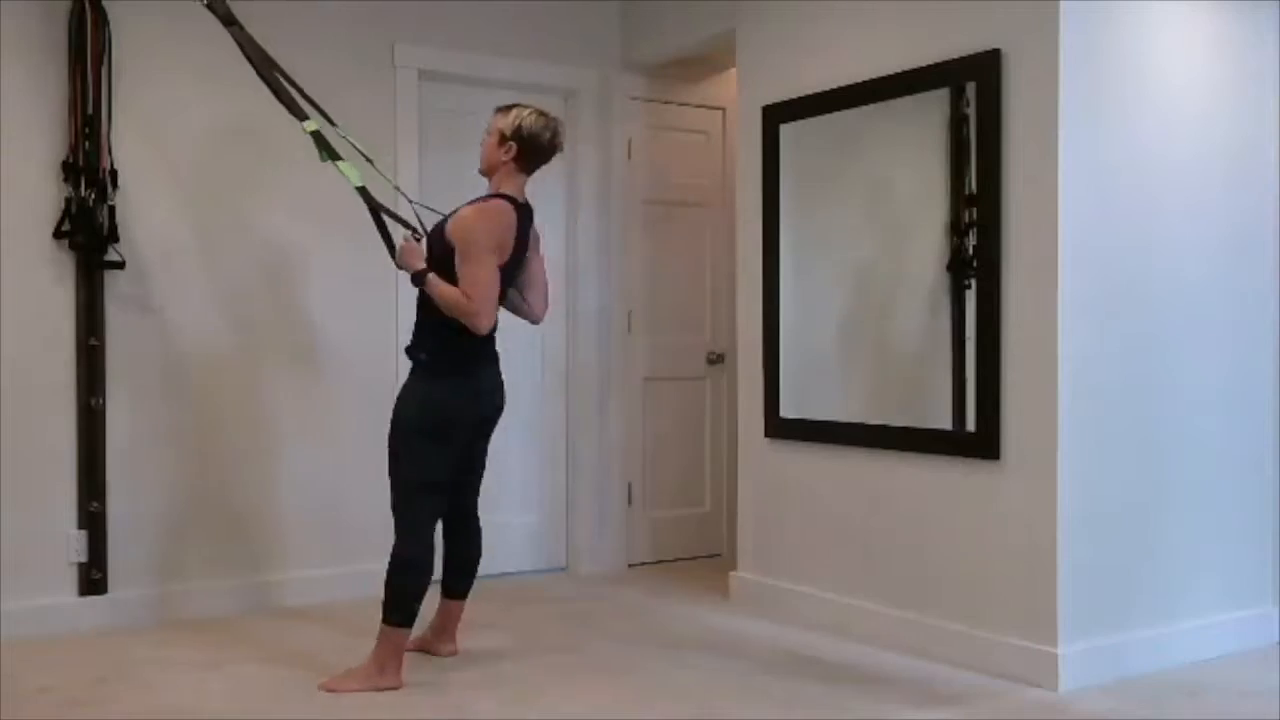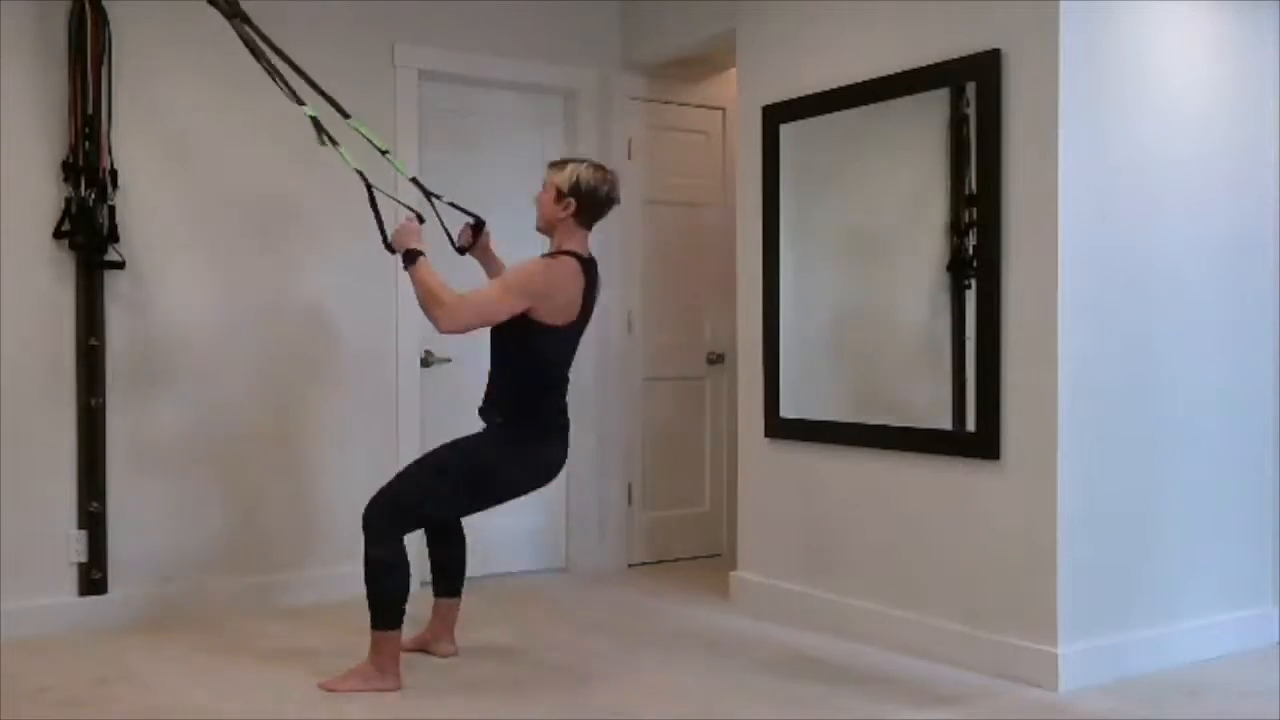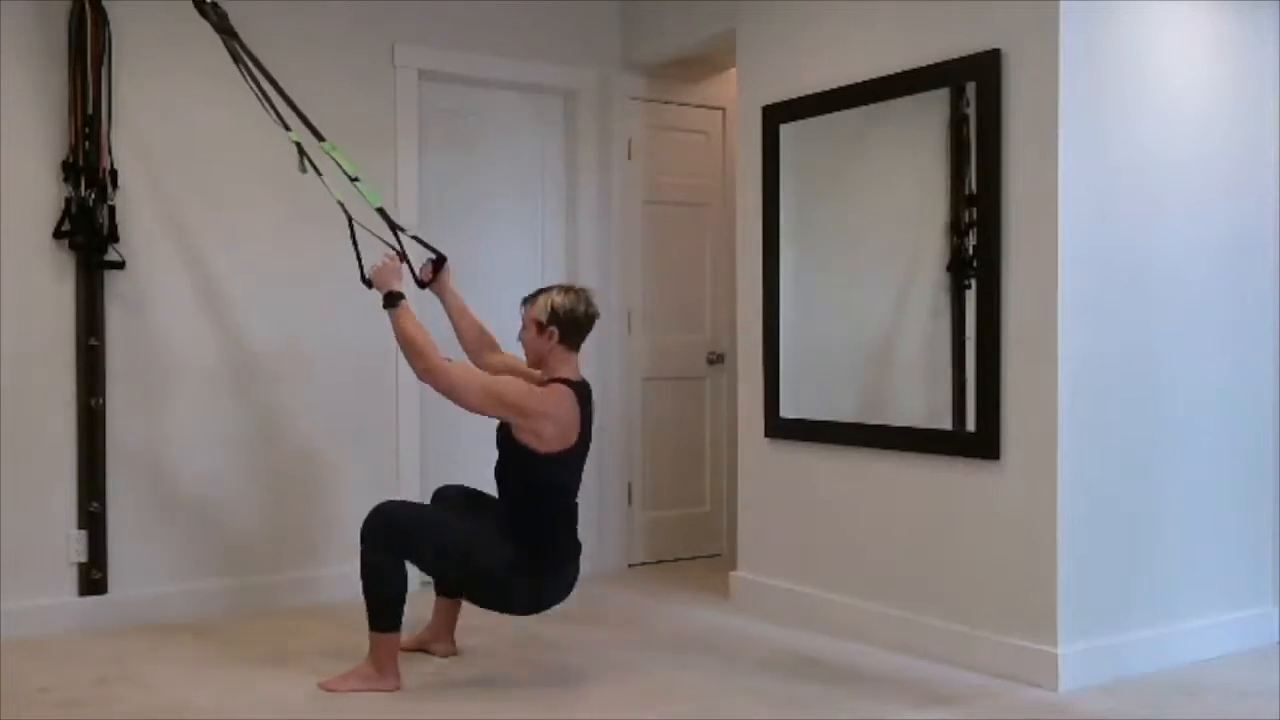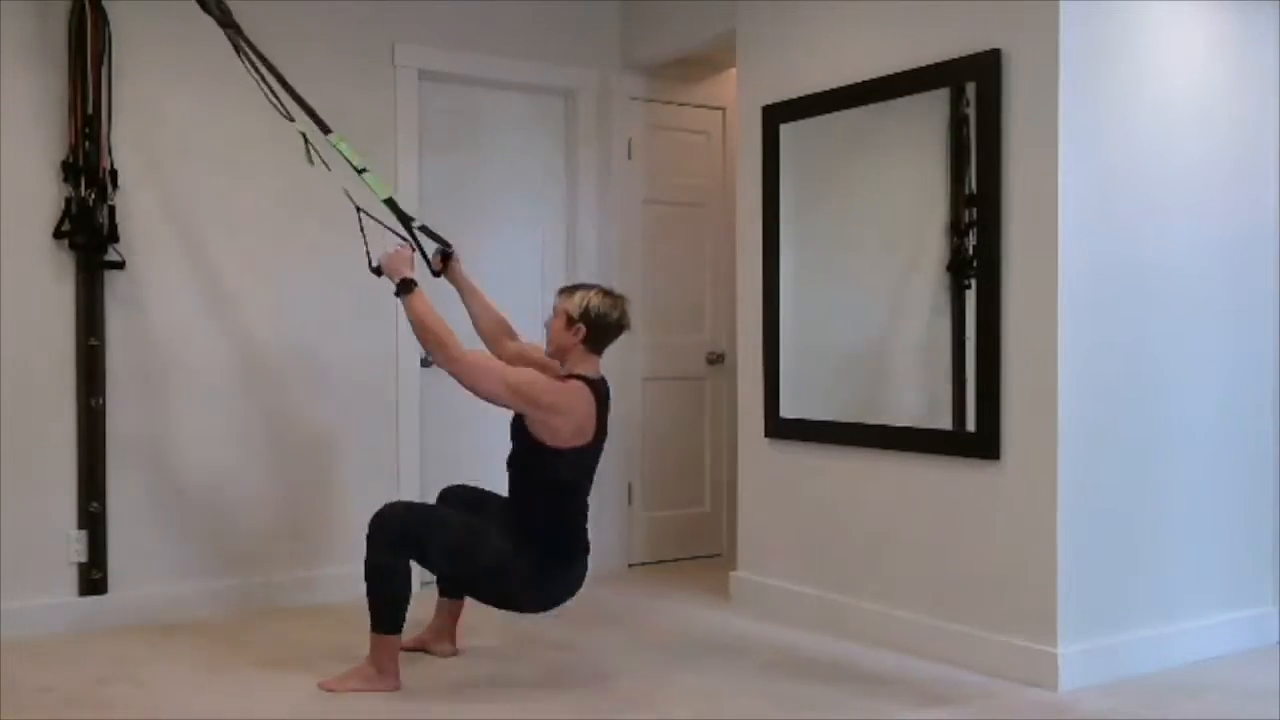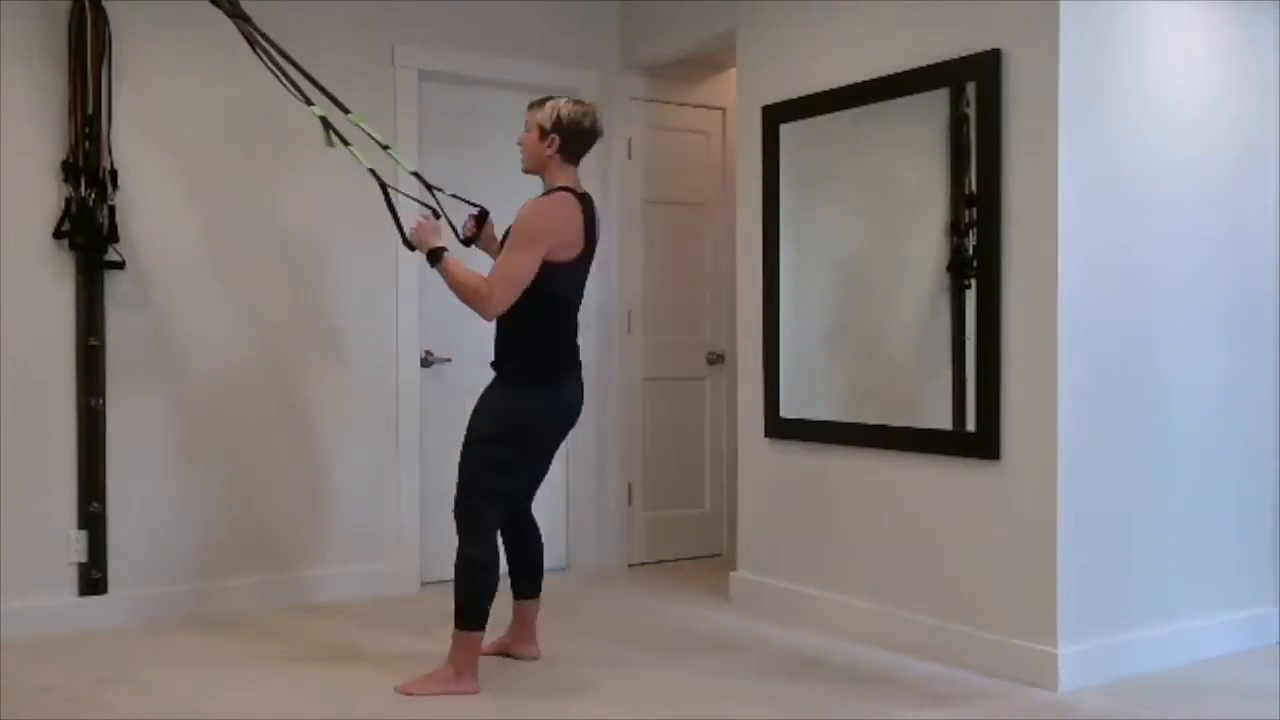
dt=0.7s
person 1, frame 1
left shoulder: (480, 217)
right shoulder: (522, 218)
left elbow: (479, 315)
right elbow: (534, 308)
left wrist: (421, 269)
left hip: (441, 384)
right hip: (478, 384)
left knee: (414, 517)
right knee: (458, 507)
left ankle: (384, 665)
right ankle: (443, 633)
person 1, frame 2
left shoulder: (553, 273)
right shoulder: (578, 269)
left elbow: (450, 315)
left wrist: (413, 253)
right wrist: (486, 255)
left hip: (515, 444)
right hip: (535, 443)
left knee: (383, 517)
right knee: (436, 500)
left ankle: (382, 667)
right ankle: (440, 633)
person 1, frame 3
left shoulder: (542, 404)
right shoulder: (564, 392)
left elbow: (434, 371)
right elbow: (487, 354)
left wrist: (394, 294)
right wrist: (443, 288)
left hip: (526, 570)
right hip: (549, 563)
left knee: (387, 525)
right knee: (451, 500)
left ankle: (381, 667)
right ankle: (439, 635)
person 1, frame 4
left shoulder: (559, 399)
right shoulder: (579, 386)
left elbow: (453, 356)
right elbow: (507, 343)
left wrist: (406, 280)
right wrist: (460, 279)
left hip: (535, 569)
right hip: (549, 557)
left knee: (393, 523)
right knee: (457, 504)
left ankle: (381, 667)
right ankle: (442, 632)
person 1, frame 5
left shoulder: (546, 211)
right shoulder: (578, 207)
left elbow: (490, 302)
left wrist: (436, 249)
right wrist: (492, 244)
left hip: (526, 391)
right hip: (558, 389)
left knee: (475, 514)
right knee: (510, 507)
left ankle: (462, 668)
right ankle: (523, 635)
